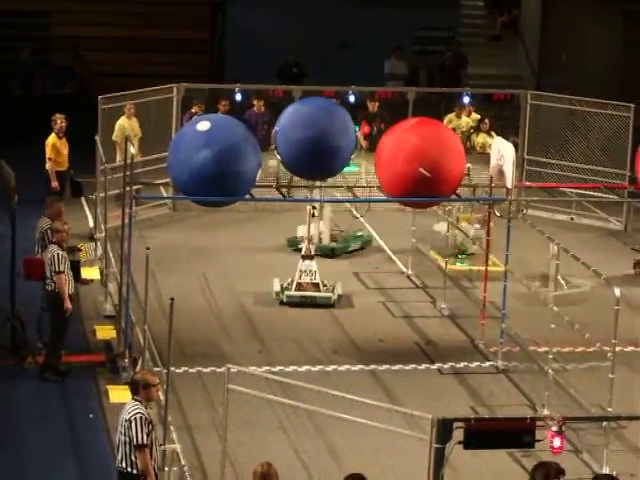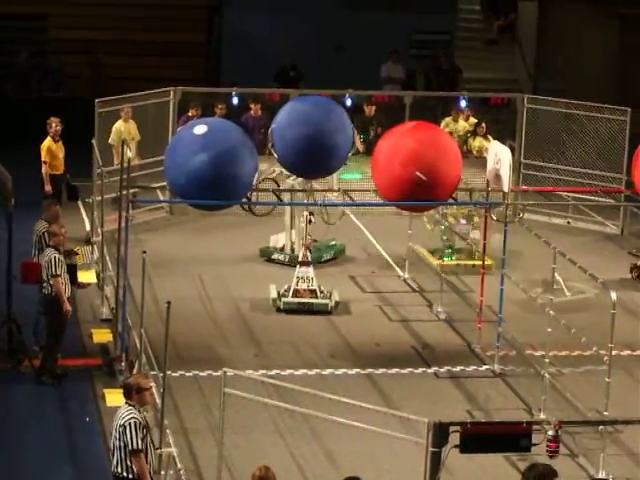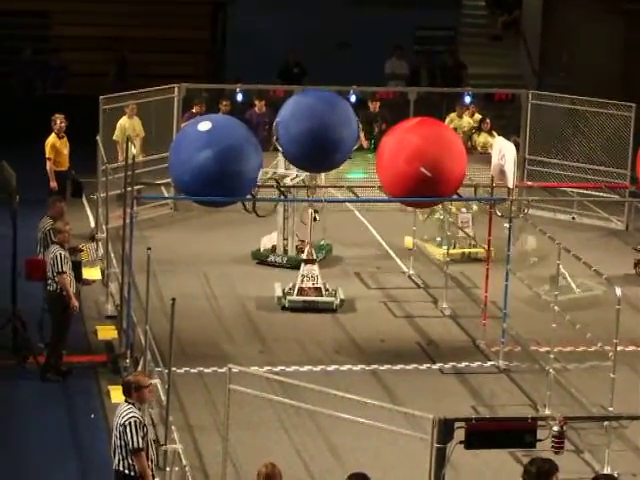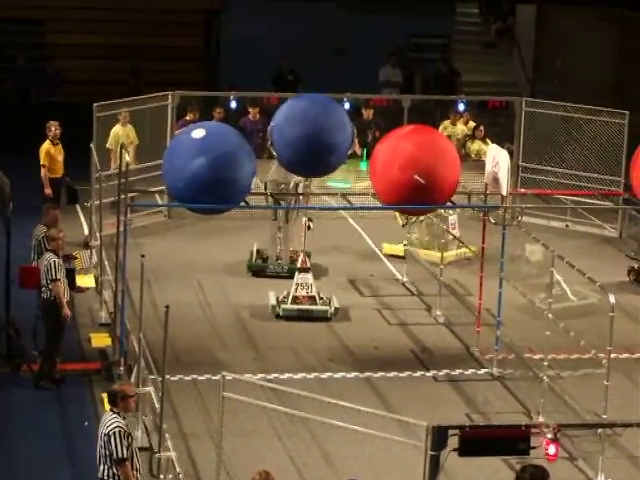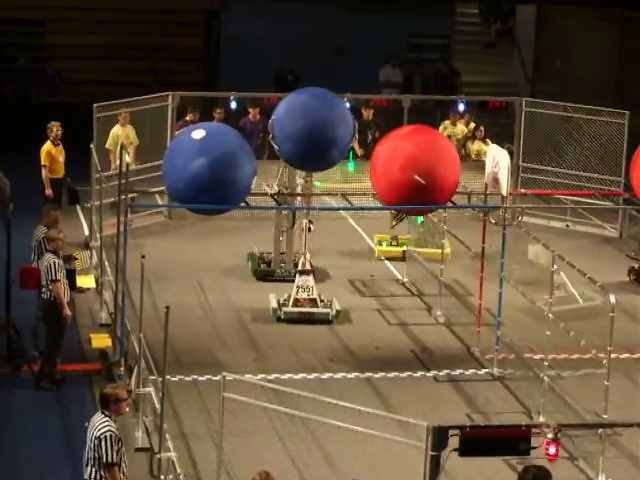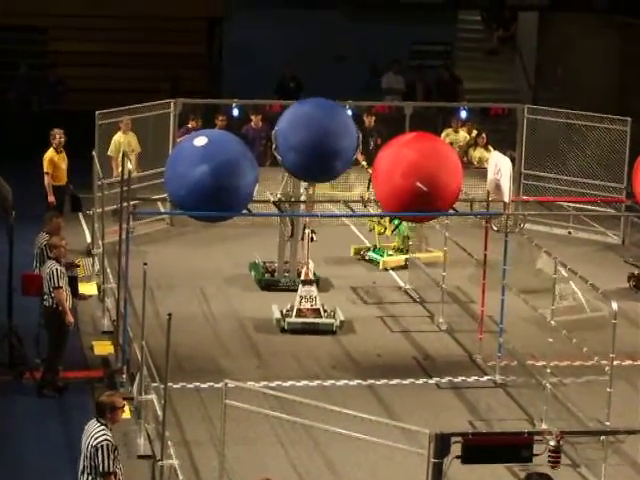
dt=0.3s
person 1, frame 1
left shoulder: (53, 249)
right shoulder: (57, 253)
right elbow: (59, 278)
right wrist: (66, 300)
left hip: (54, 294)
right hip: (58, 296)
left knee: (58, 332)
right knee: (58, 333)
left ankle: (54, 365)
right ankle: (46, 369)
person 1, frame 2
left shoulder: (49, 253)
right shoulder: (54, 256)
right elbow: (56, 282)
right wrist: (65, 302)
left hip: (51, 298)
right hip: (55, 300)
left knee: (55, 336)
right knee: (54, 337)
left ankle: (50, 369)
right ankle: (43, 372)
person 1, frame 3
left shoulder: (54, 249)
right shoulder: (59, 253)
right elbow: (62, 278)
right wrist: (72, 298)
left hip: (55, 295)
right hip: (60, 297)
left knee: (59, 332)
right knee: (59, 334)
left ankle: (55, 366)
right ankle: (48, 369)
person 1, frame 4
left shoulder: (47, 257)
right shoulder: (54, 261)
right elbow: (56, 285)
right wrist: (64, 307)
left hip: (49, 302)
right hip: (54, 304)
left knee: (53, 340)
right knee: (53, 341)
left ankle: (49, 373)
right ankle: (42, 377)
person 1, frame 5
left shoulder: (48, 258)
right shoulder: (53, 262)
right elbow: (56, 286)
right wrist: (65, 307)
left hip: (49, 302)
right hip: (54, 305)
left knee: (53, 341)
right knee: (54, 342)
left ankle: (49, 374)
right ankle: (42, 378)
person 1, frame 6
left shoulder: (50, 265)
right shoulder: (56, 268)
right elbow: (59, 293)
right wrist: (68, 314)
left hip: (51, 309)
right hip: (56, 312)
left knee: (55, 348)
right knee: (56, 349)
left ankle: (52, 381)
right ankle: (45, 385)
